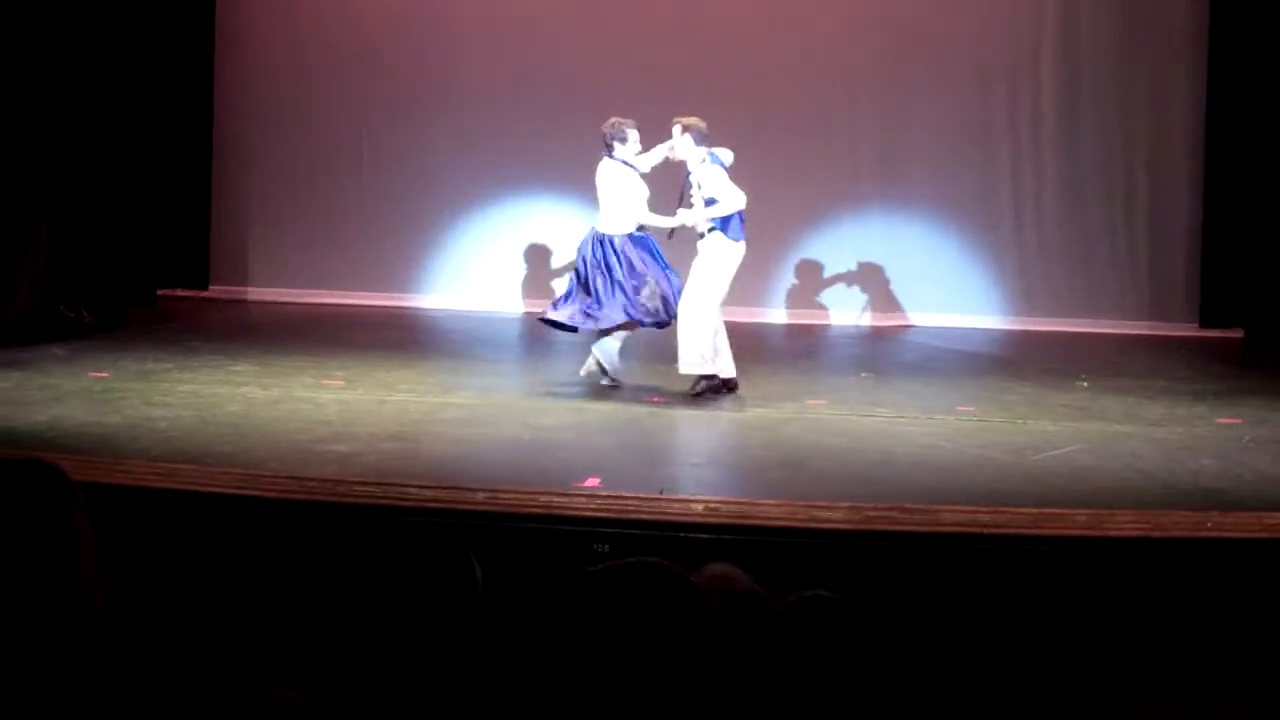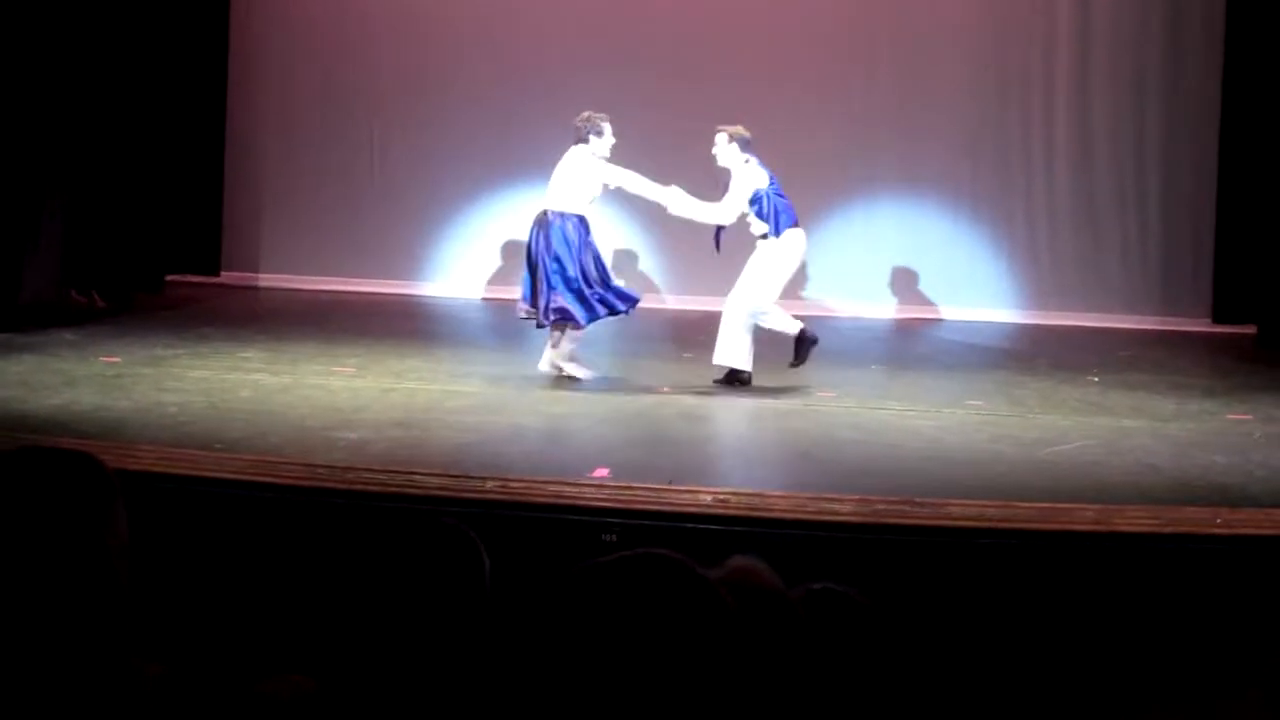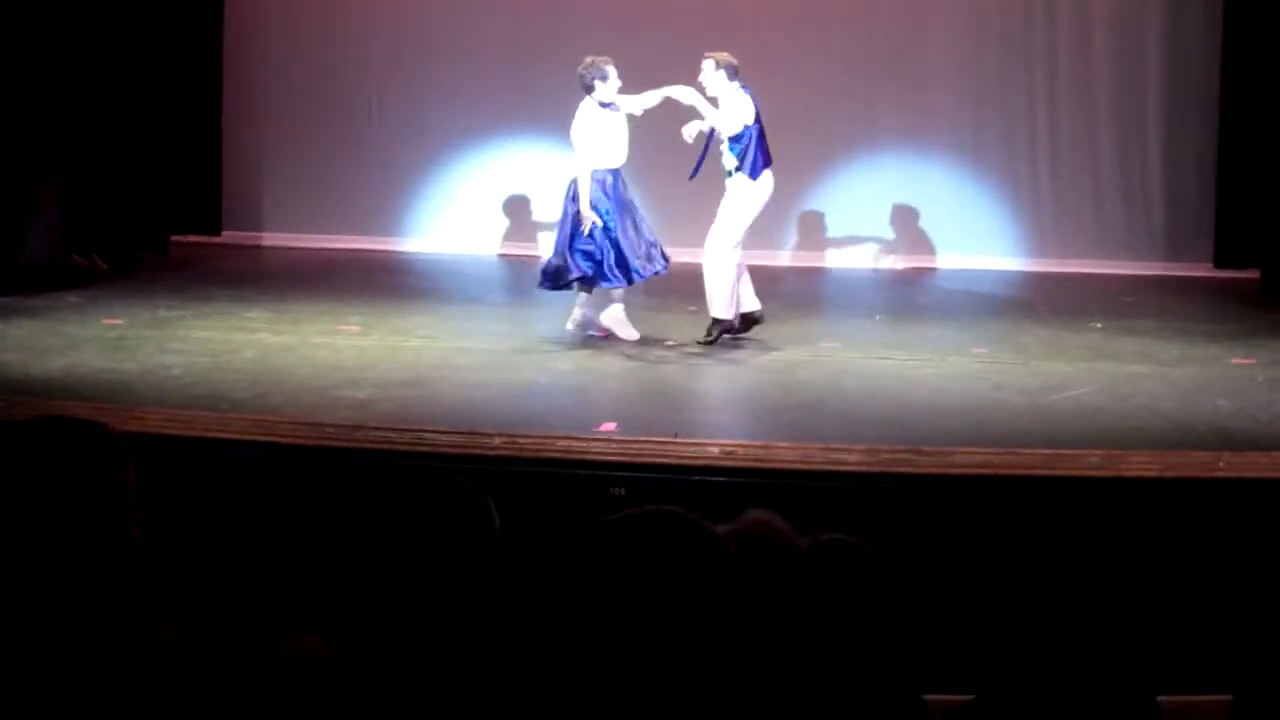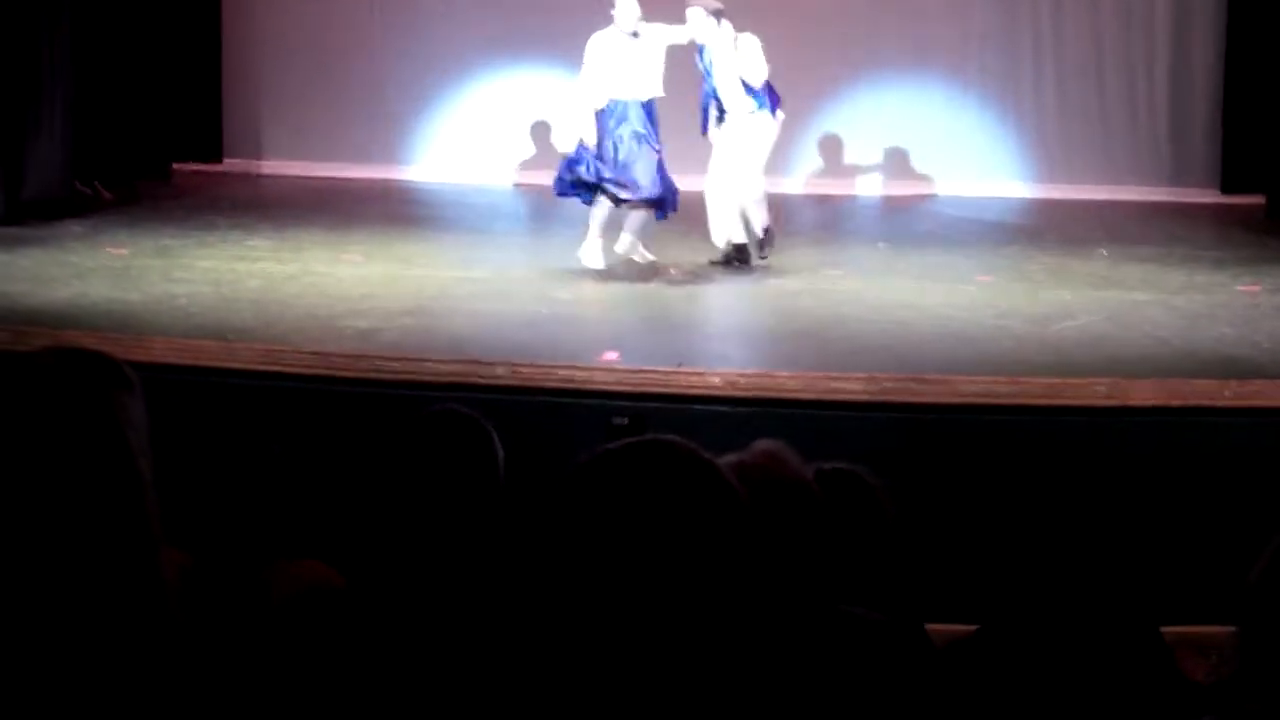
dt=1s
person 1, frame 1
left shoulder: (707, 170)
right shoulder: (704, 160)
left elbow: (738, 199)
right elbow: (727, 156)
left wrist: (699, 215)
left hip: (721, 243)
right hip: (716, 244)
left knee: (692, 305)
right knee: (705, 308)
left ankle: (706, 372)
right ankle: (726, 376)
person 1, frame 2
left shoulder: (750, 172)
right shoulder: (742, 174)
left elbow: (726, 215)
right elbow: (727, 211)
left wrist: (687, 204)
right wrist: (687, 204)
left hip: (785, 242)
right hip: (772, 243)
left knee: (754, 302)
right knee: (738, 302)
left ankle: (799, 333)
right ankle: (739, 368)
person 1, frame 3
left shoulder: (741, 100)
right shoulder: (728, 101)
left elbow: (728, 128)
right elbow: (717, 124)
left wrist: (697, 101)
right wrist: (697, 124)
left hip: (749, 183)
right hip: (741, 183)
left knee: (718, 248)
right knee: (726, 248)
left ankle: (723, 317)
right ankle: (748, 310)
person 1, frame 4
left shoulder: (745, 43)
right shoulder: (704, 51)
left elbow: (759, 80)
left wrist: (731, 50)
right wrist: (712, 123)
left hip: (760, 118)
right hip: (733, 121)
left knee: (743, 178)
right knee: (717, 182)
left ankle: (763, 227)
right ankle: (736, 245)
person 2, frame 1
left shoulder: (617, 165)
right shoulder: (615, 174)
left elbow: (649, 158)
right elbow: (636, 215)
left wrist: (671, 145)
right wrist: (672, 221)
left hip: (620, 241)
right hip: (618, 243)
left knee: (619, 302)
right knee: (644, 298)
left ankle: (597, 361)
right ankle: (608, 347)
person 2, frame 2
left shoulder: (588, 159)
right shoulder: (583, 157)
left elbow: (618, 178)
right elbow: (622, 177)
left wrist: (660, 192)
right wrist: (661, 193)
left hip: (567, 227)
right hip: (561, 227)
left knee: (568, 294)
right knee: (582, 292)
left ankle: (553, 356)
right ankle: (565, 354)
person 2, frame 3
left shoulder: (612, 104)
right shoulder: (587, 117)
left elbow: (643, 101)
right elbow: (582, 163)
left wrist: (667, 92)
right wrist: (585, 206)
left hip: (610, 184)
right hip: (597, 187)
left knee: (603, 254)
right knee: (618, 251)
left ankle: (581, 315)
right ankle: (615, 312)
person 2, frame 4
left shoulder: (654, 34)
right shoulder: (601, 41)
left elbow: (687, 32)
right elbow: (587, 84)
right wrist: (589, 124)
left hip: (642, 116)
right hip: (614, 116)
left knee: (647, 182)
right knee: (616, 181)
left ankle: (629, 240)
right ankle: (592, 243)
